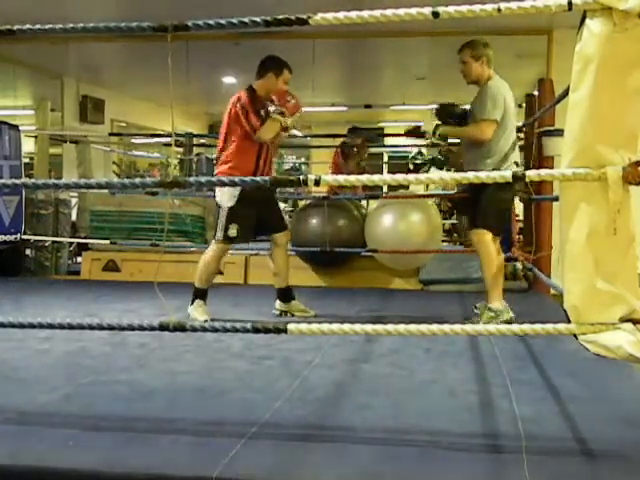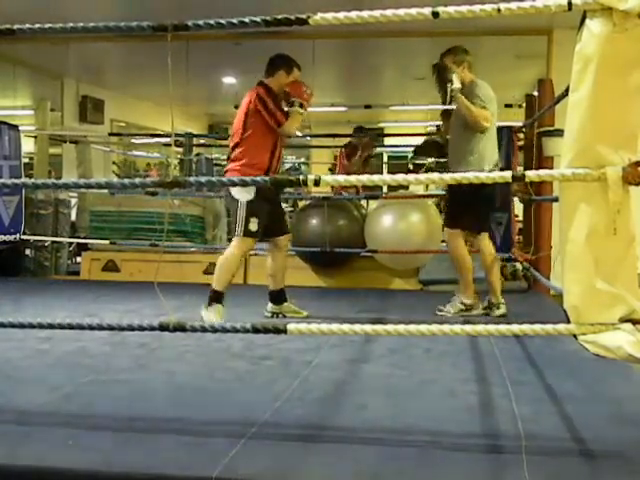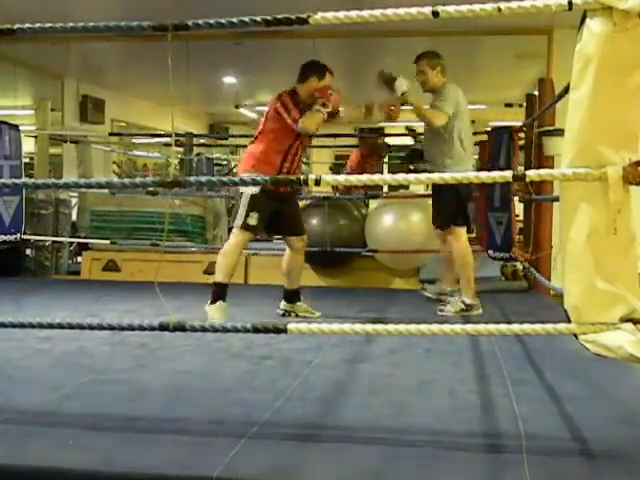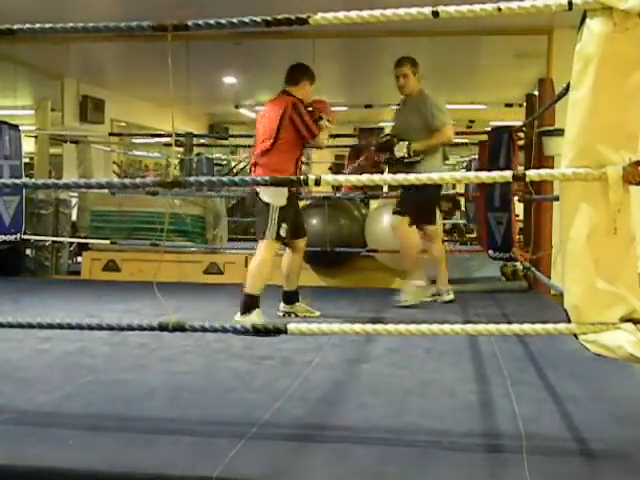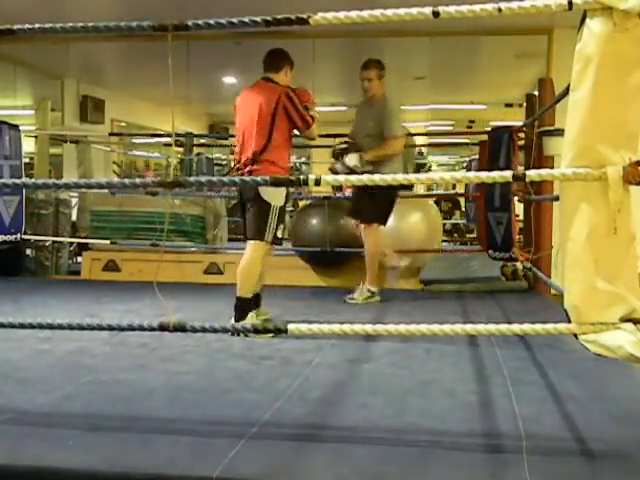
dt=0.4s
person 1, frame 1
left shoulder: (262, 105)
right shoulder: (244, 100)
left elbow: (270, 147)
right elbow: (262, 136)
left wrist: (283, 123)
right wrist: (280, 113)
left hip: (259, 186)
right hip: (236, 185)
left knee: (281, 238)
right knee: (221, 245)
left ankle: (285, 300)
right ankle: (197, 301)
person 1, frame 2
left shoulder: (269, 99)
right shoulder: (261, 95)
left elbow: (281, 132)
right elbow: (289, 129)
left wrist: (295, 104)
right wrist: (299, 102)
left hip: (265, 182)
right hip: (247, 180)
left knee: (281, 241)
right knee: (244, 242)
left ankle: (277, 302)
right ankle: (213, 303)
person 1, frame 3
left shoulder: (308, 106)
right shoulder: (285, 100)
right elbow: (305, 126)
right wrist: (325, 104)
left hip: (284, 187)
right hip: (259, 179)
left knee: (298, 242)
right knee: (241, 237)
left ankle: (290, 301)
right ankle: (216, 302)
person 1, frame 4
left shoulder: (271, 106)
right shoulder: (293, 105)
right elbow: (319, 140)
left wrist: (314, 118)
right wrist: (324, 117)
left hip: (278, 185)
right hip: (273, 183)
left knee: (298, 243)
right knee: (269, 246)
left ankle: (290, 302)
right ankle: (248, 311)
person 1, frame 5
left shoulder: (244, 96)
right shoulder: (284, 93)
right elbow: (311, 132)
right wrist: (308, 106)
left hip: (245, 177)
right hip: (268, 178)
left knee: (259, 245)
right knee: (258, 246)
left ankle: (253, 307)
right ankle: (241, 316)
person 2, frame 1
left shoulder: (492, 89)
right shoulder: (492, 89)
left elbow: (483, 132)
left wrist: (444, 130)
right wrist: (457, 140)
left hip: (493, 174)
right hip: (494, 174)
left knee: (480, 235)
right knee: (491, 238)
left ankle: (497, 306)
right ankle: (495, 301)
person 2, frame 2
left shoulder: (479, 90)
right shoulder: (466, 93)
left elbow: (484, 122)
left wrist: (457, 96)
left hip: (474, 175)
right hip: (470, 175)
left knee: (454, 234)
right knee: (481, 237)
left ankle: (467, 298)
right ankle: (496, 300)
person 2, frame 3
left shoulder: (448, 93)
right shoulder: (443, 95)
left elbow: (436, 119)
left wrist: (406, 96)
right wrist: (420, 153)
left hip: (453, 174)
right hip: (448, 173)
left knee: (455, 233)
right knee: (445, 231)
left ankle: (469, 298)
right ankle: (447, 285)
person 2, frame 4
left shoulder: (428, 102)
right shoulder: (402, 107)
left elbow: (447, 134)
right elbow: (397, 138)
left wrist: (412, 147)
right wrist: (387, 144)
left hip: (426, 174)
right hip: (413, 174)
left knee: (401, 223)
right knee: (429, 231)
left ankle: (415, 280)
right ankle: (443, 286)
person 2, frame 5
left shoulder: (388, 108)
right shoulder: (363, 106)
left elbow: (397, 145)
left wrist: (364, 157)
left hip: (385, 176)
right hip: (367, 176)
left knee: (369, 228)
right knee: (355, 224)
left ankle: (371, 287)
right ankle: (392, 259)
